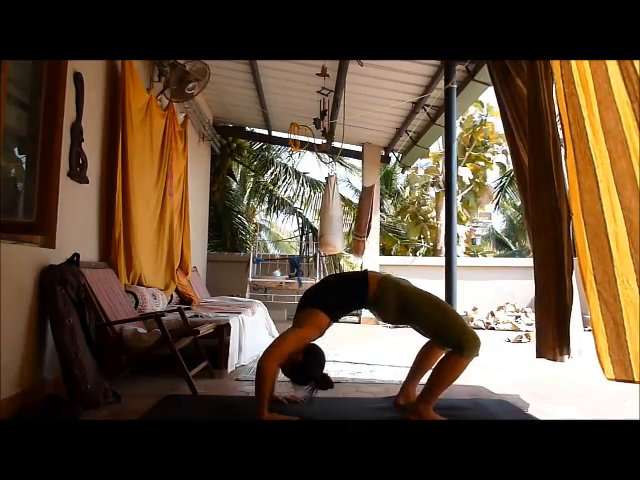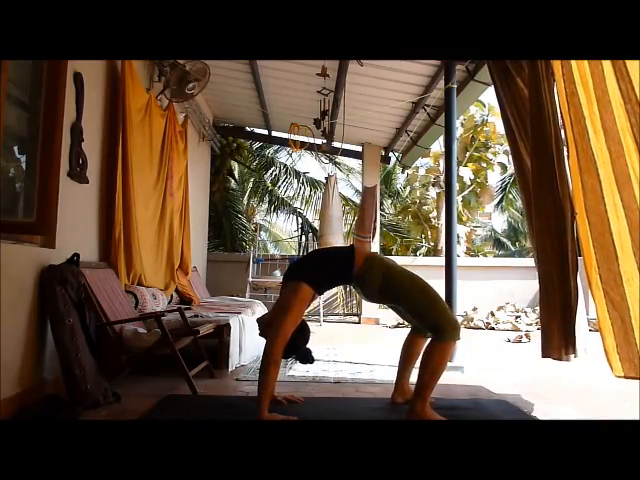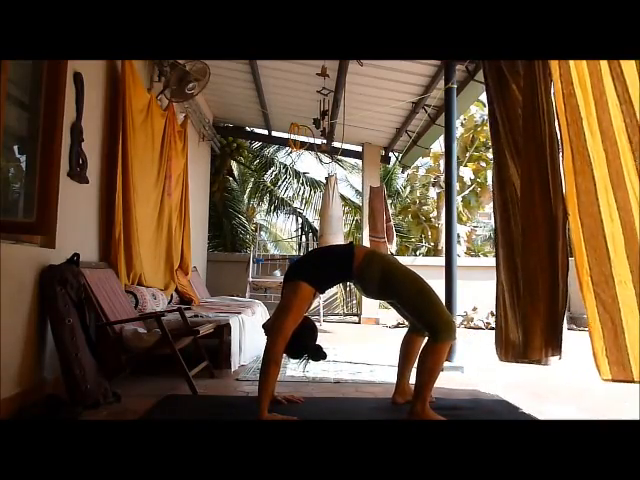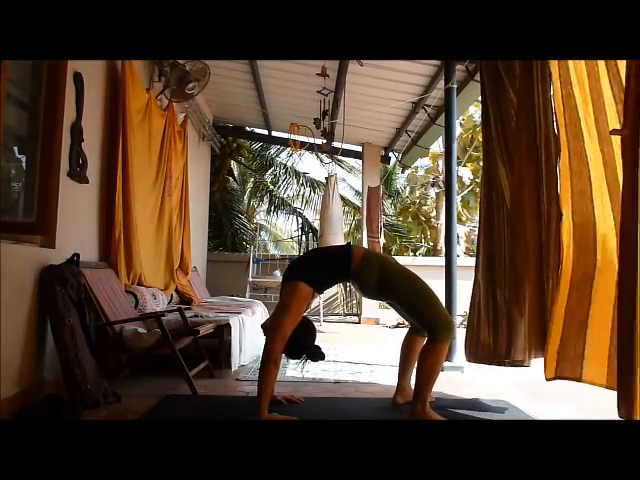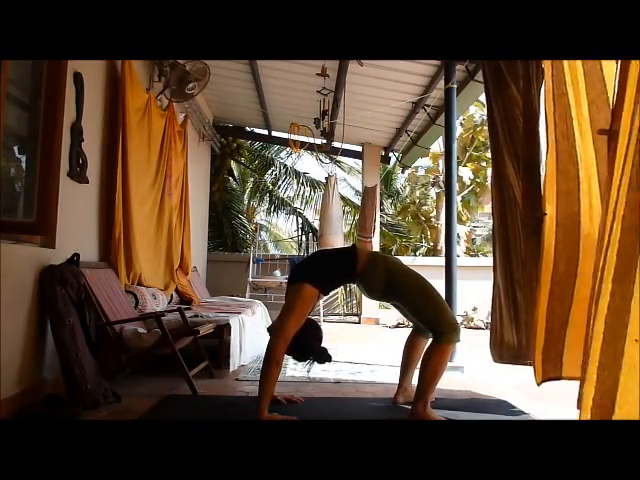
dt=0.7s
person 1, frame 1
left shoulder: (306, 329)
right shoulder: (303, 329)
left elbow: (266, 363)
left wrist: (264, 414)
right wrist: (267, 405)
left hip: (385, 294)
right hip: (383, 293)
person 1, frame 2
left shoulder: (290, 306)
right shoulder: (289, 303)
left elbow: (272, 355)
right elbow: (273, 355)
left wrist: (263, 414)
right wrist: (267, 404)
right hip: (370, 271)
person 1, frame 3
left shoulder: (293, 305)
right shoulder: (292, 302)
left elbow: (272, 355)
right elbow: (274, 353)
left wrist: (263, 414)
right wrist: (267, 404)
left hip: (374, 270)
right hip: (371, 270)
person 1, frame 4
left shoulder: (291, 304)
right shoulder: (292, 301)
left elbow: (272, 356)
right elbow: (273, 353)
left wrist: (263, 414)
right wrist: (267, 404)
right hip: (369, 270)
person 1, frame 5
left shoulder: (297, 304)
left elbow: (274, 356)
right elbow: (275, 353)
left wrist: (263, 413)
right wrist: (267, 404)
left hip: (377, 272)
right hip: (374, 272)
